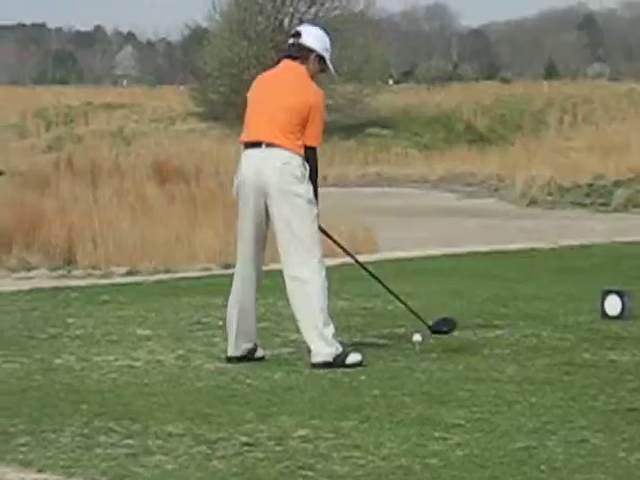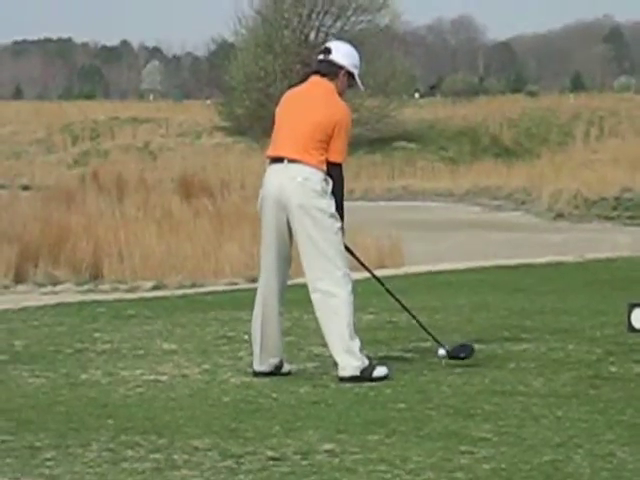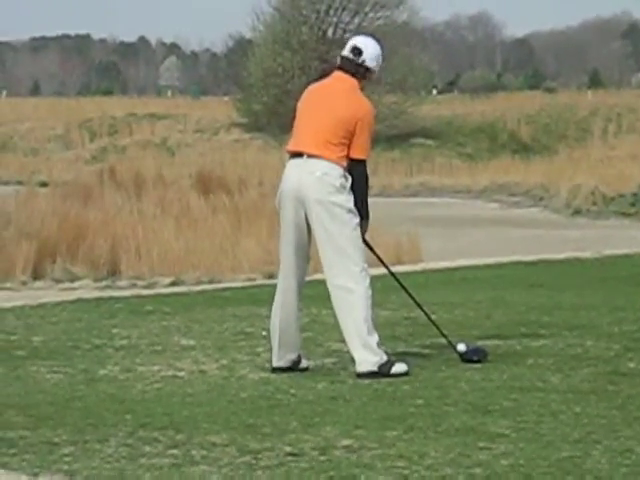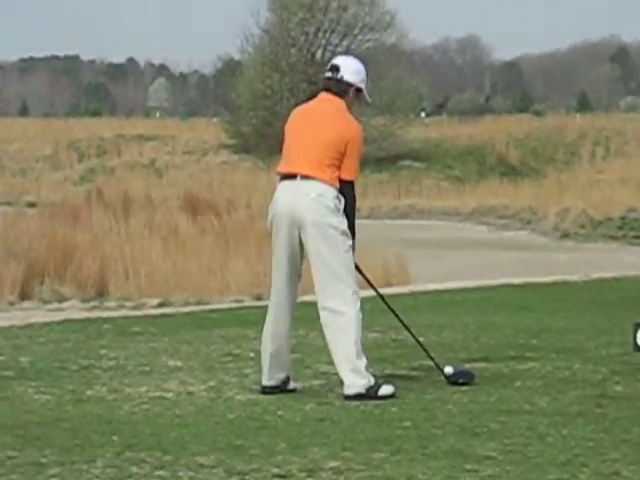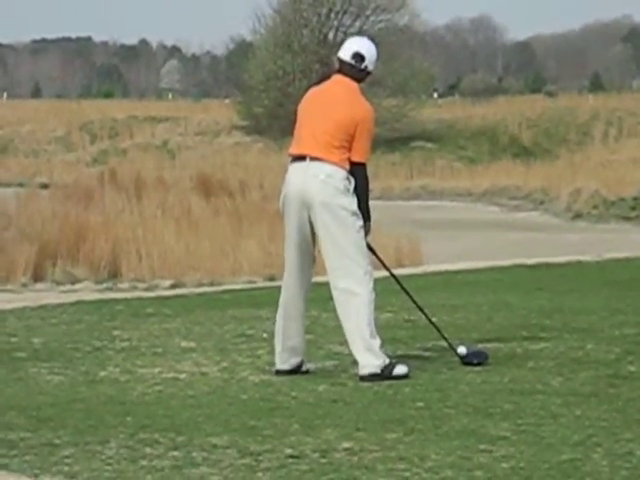
dt=1s
person 1, frame 1
left shoulder: (261, 81)
right shoulder: (312, 93)
right elbow: (310, 152)
right wrist: (313, 201)
left hip: (250, 164)
right hip: (284, 167)
left knee: (247, 261)
right knee: (305, 263)
left ankle: (240, 344)
right ankle: (324, 349)
person 1, frame 2
left shoulder: (289, 96)
right shoulder: (339, 109)
right elbow: (334, 168)
right wrist: (338, 217)
left hip: (274, 180)
right hip: (307, 183)
left knee: (271, 276)
right knee: (331, 278)
left ankle: (266, 359)
right ankle: (351, 363)
person 1, frame 3
left shoulder: (312, 91)
right shoulder: (362, 106)
right elbow: (357, 166)
right wrist: (362, 215)
left hip: (293, 175)
right hip: (326, 179)
left knee: (290, 272)
right knee: (349, 273)
left ankle: (284, 355)
right ankle: (369, 359)
person 1, frame 4
left shoulder: (298, 113)
right shoulder: (351, 126)
right elbow: (346, 186)
right wrist: (350, 233)
left hip: (284, 196)
right hip: (318, 199)
left knee: (281, 292)
right knee: (340, 296)
left ankle: (274, 375)
right ankle: (357, 382)
person 1, frame 5
left shoulder: (312, 95)
right shoulder: (362, 109)
right elbow: (358, 167)
right wrist: (364, 215)
left hip: (295, 177)
right hip: (329, 181)
left knee: (295, 274)
right knee: (353, 275)
left ankle: (288, 357)
right ankle: (371, 361)
